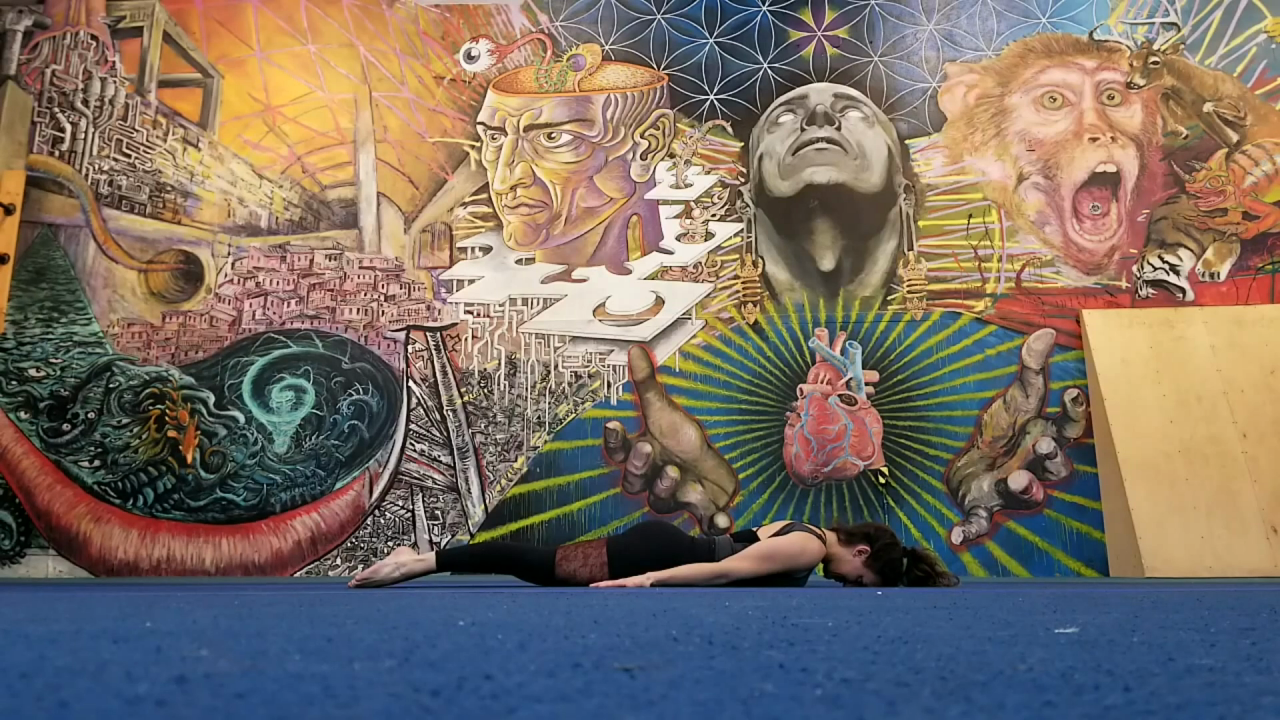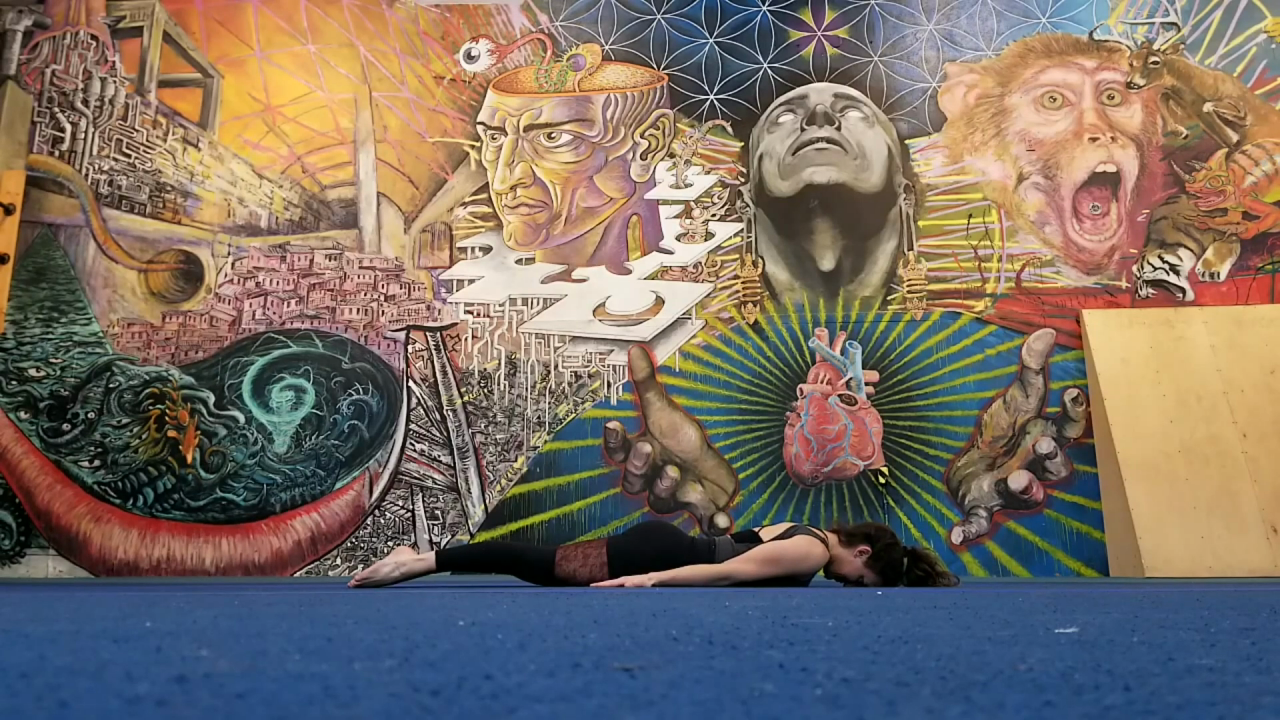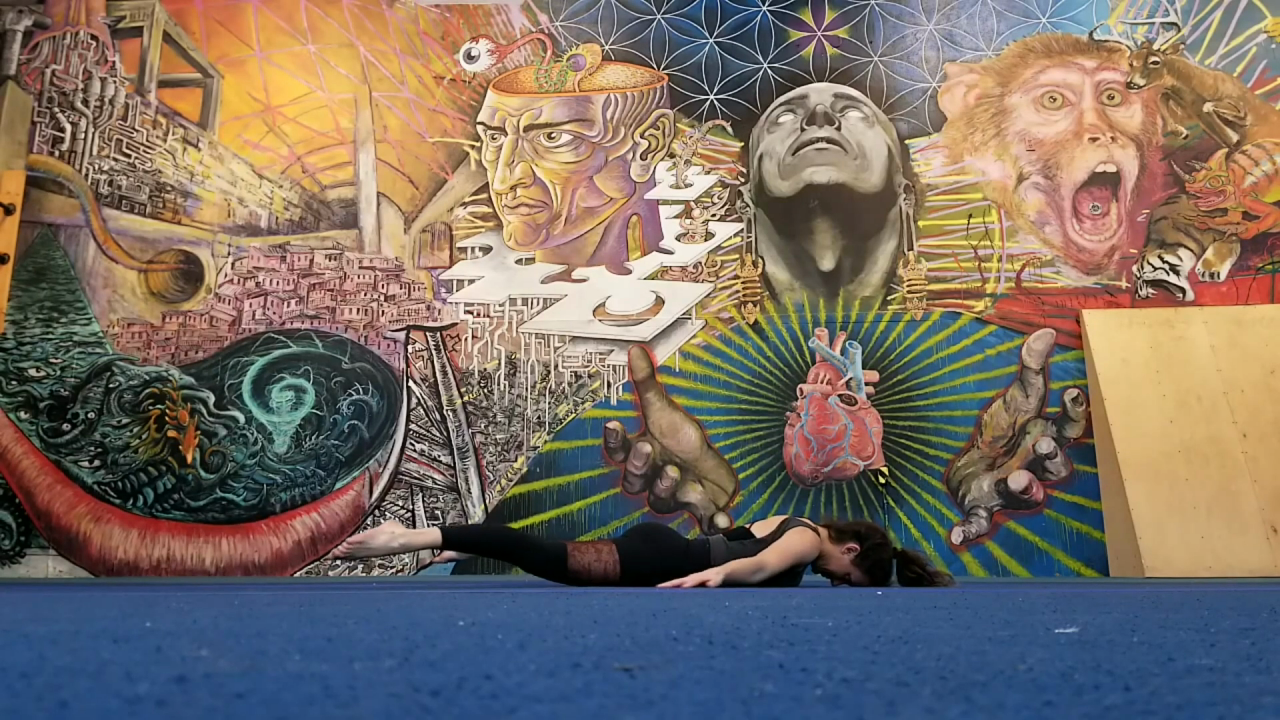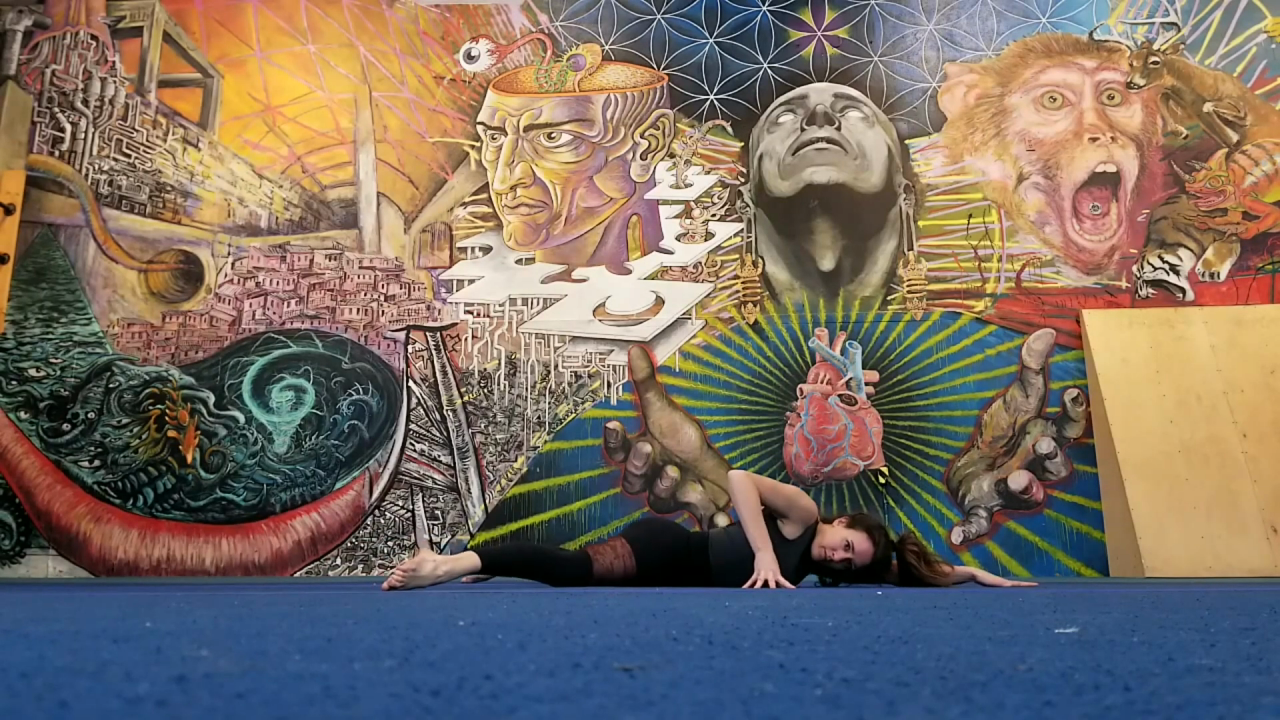
dt=1s
person 1, frame 1
left shoulder: (798, 532)
right shoulder: (808, 548)
right elbow: (726, 571)
right wrist: (648, 581)
left hip: (664, 544)
right hip: (661, 552)
left knee: (539, 567)
right knee: (538, 565)
left ankle: (421, 559)
right ankle: (421, 562)
person 1, frame 2
left shoulder: (800, 532)
right shoulder: (812, 552)
right elbow: (727, 573)
right wrist: (651, 579)
left hip: (664, 545)
right hip: (661, 552)
left knee: (539, 565)
right knee: (538, 565)
left ankle: (424, 559)
right ankle: (420, 562)
person 1, frame 3
left shoulder: (790, 524)
right shoulder: (810, 539)
right elbow: (761, 565)
right wrist: (718, 573)
left hip: (665, 552)
right hip: (660, 559)
right knee: (546, 558)
right ankle: (412, 537)
person 1, frame 4
left shoulder: (812, 566)
right shoulder: (802, 514)
left elbow: (910, 570)
right elbow: (738, 477)
left wrist: (971, 573)
right wrist: (764, 553)
left hip: (675, 581)
right hip: (667, 550)
right knee: (573, 567)
left ankle: (479, 565)
right ankle: (451, 563)
